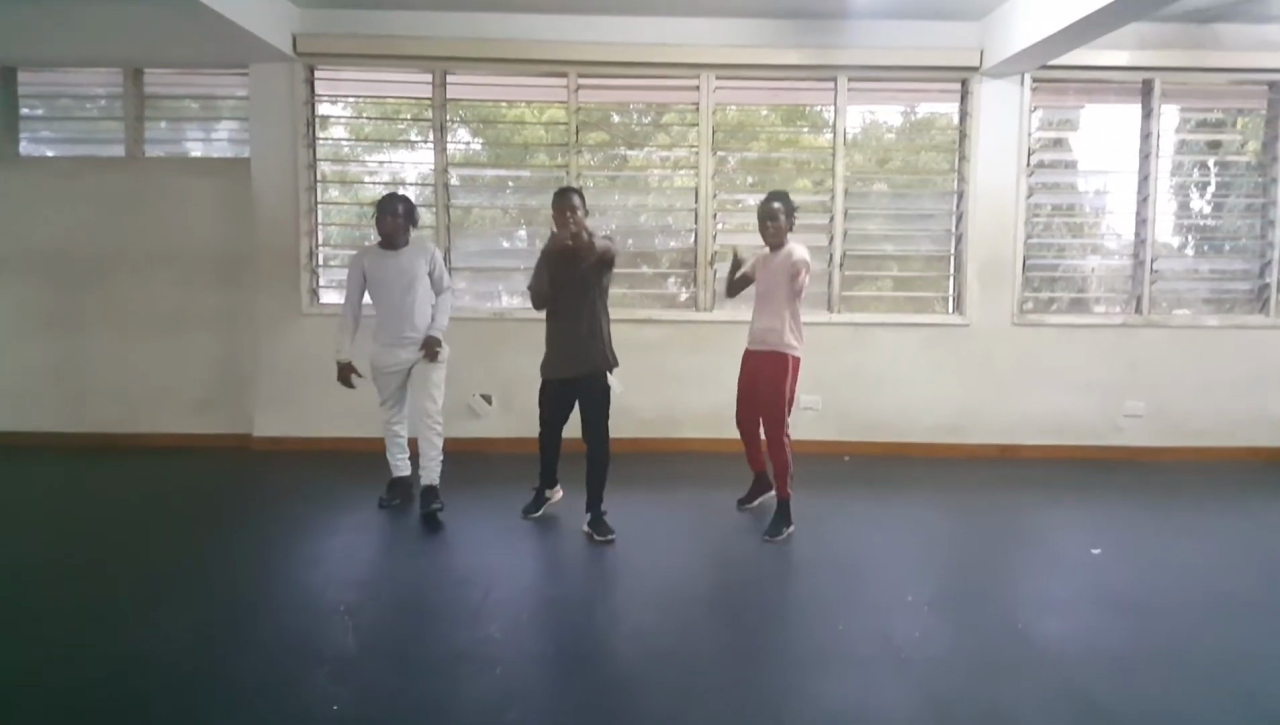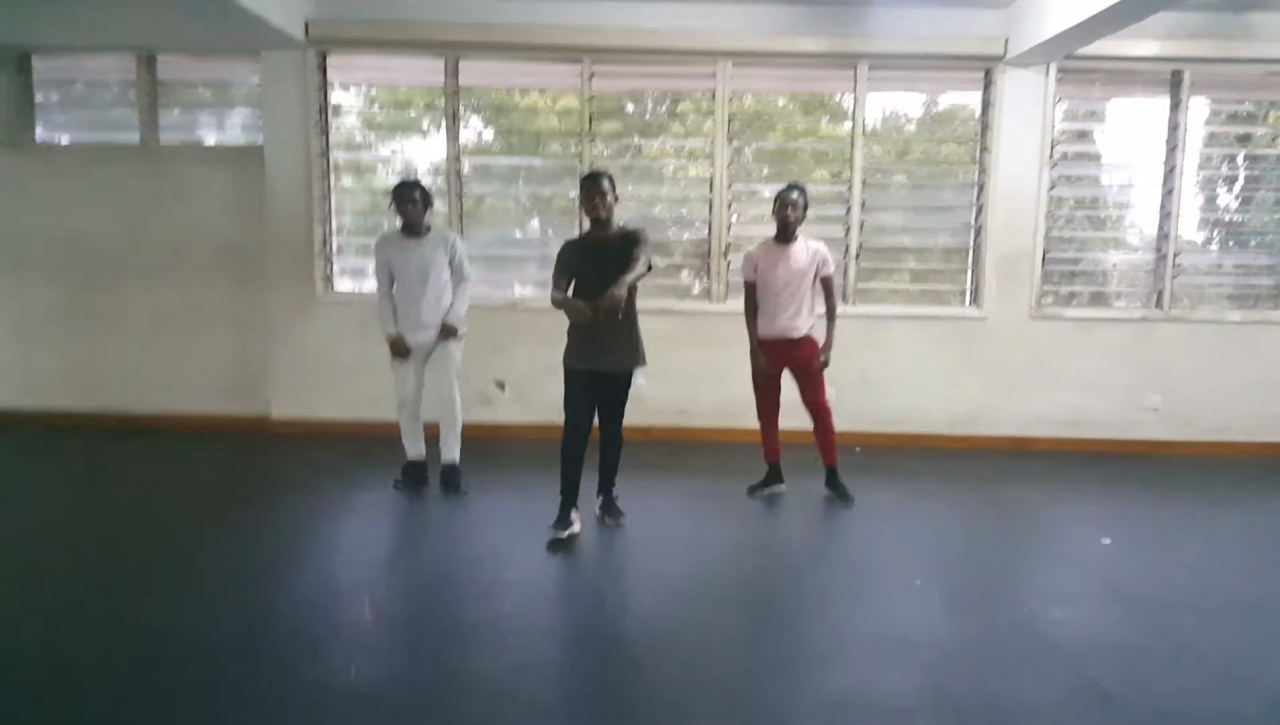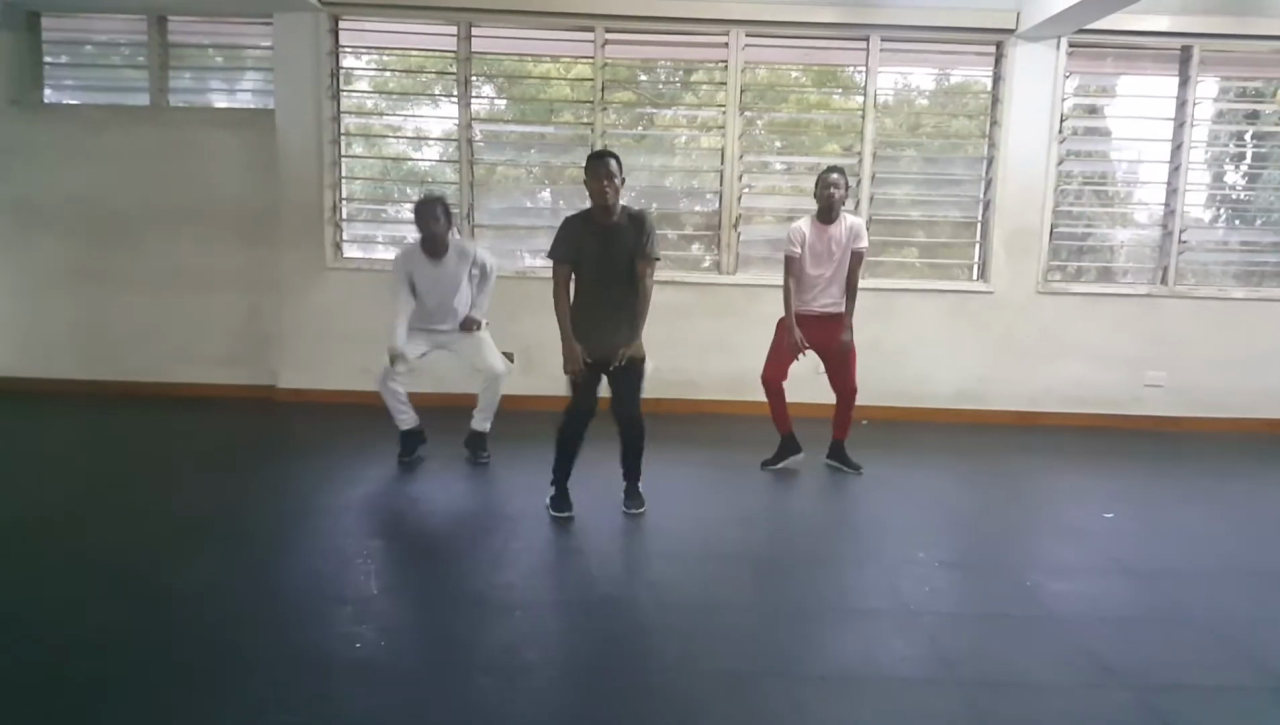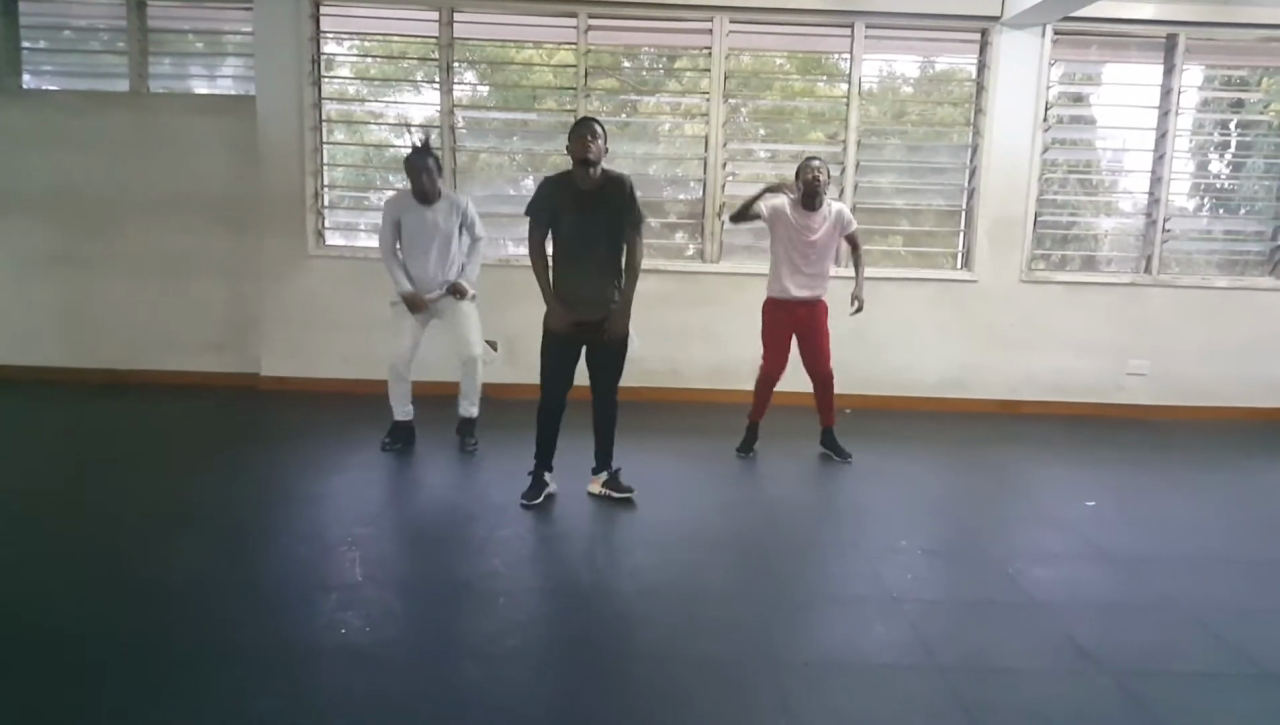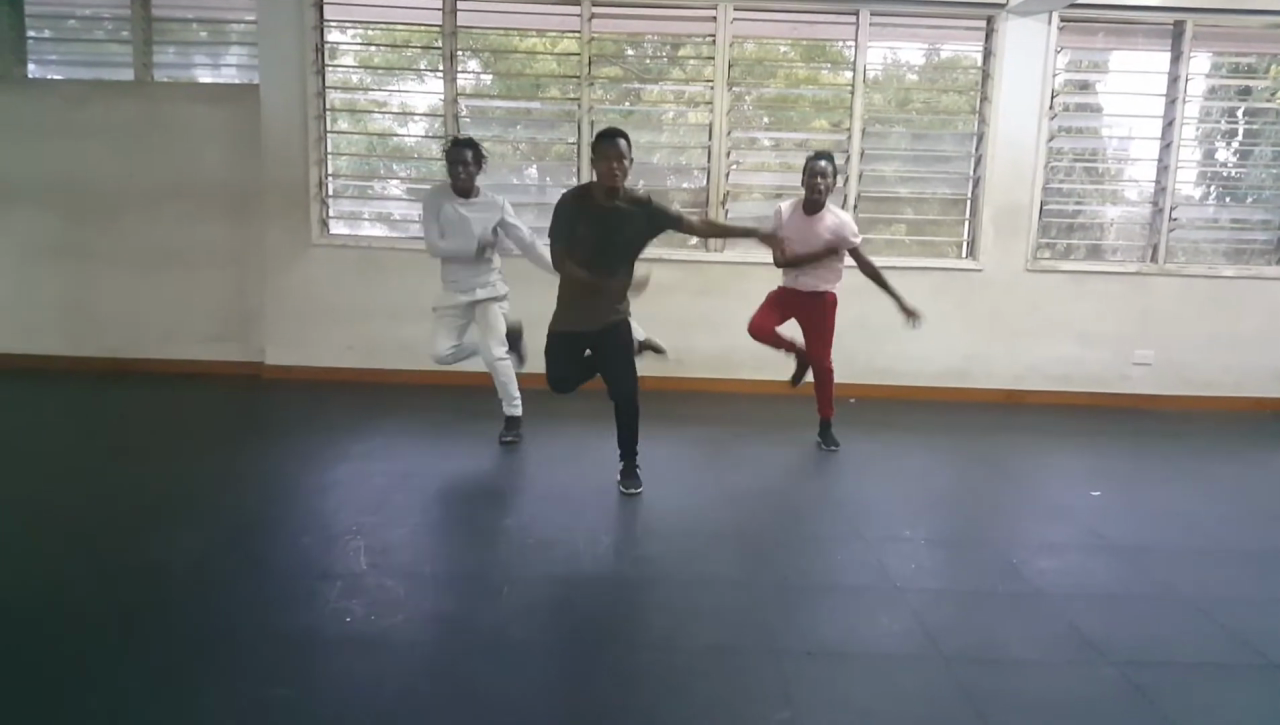
dt=0.5s
person 1, frame 1
left shoulder: (598, 249)
right shoulder: (551, 256)
left elbow: (608, 248)
right elbow: (538, 302)
left wrist: (591, 244)
right wrist: (546, 255)
left hip: (593, 359)
right hip: (557, 358)
left knee: (597, 437)
right knee: (549, 427)
left ankle: (594, 513)
right ankle: (548, 487)
person 1, frame 2
left shoulder: (631, 239)
right shoulder: (573, 249)
left elbow: (640, 263)
right elbow: (557, 293)
left wrist: (623, 285)
right wrist: (569, 304)
left hip: (620, 352)
right hip: (581, 353)
left knee: (612, 428)
right knee: (575, 429)
left ankle: (606, 495)
right ankle: (568, 510)
person 1, frame 3
left shoulder: (639, 223)
right shoulder: (572, 228)
left elbow: (645, 281)
right elbow: (561, 287)
left wrist: (636, 337)
right wrist: (569, 341)
left hip: (625, 339)
right hip: (585, 339)
left knee: (627, 411)
right knee: (582, 410)
left ankle: (631, 487)
right ankle: (560, 488)
person 1, frame 4
left shoulder: (620, 187)
right shoulder: (551, 189)
left elbow: (634, 249)
right elbow: (536, 246)
left wrist: (625, 305)
right wrist: (551, 303)
left hip: (608, 312)
right hip: (564, 313)
left knee: (606, 394)
right knee: (552, 393)
left ankle: (603, 473)
right ankle: (542, 474)
person 1, frame 5
left shoulder: (642, 207)
right shoulder: (571, 202)
left elbow: (696, 226)
right elbow: (561, 260)
left wrist: (757, 233)
right wrist: (600, 283)
left hip: (611, 316)
right hip: (572, 314)
left knee: (623, 393)
right knee: (561, 382)
left ankle: (629, 465)
right ankle: (629, 353)
person 2, frame 1
left shoulder: (796, 253)
right shoulder: (760, 260)
left elbow: (800, 274)
right elbow: (732, 291)
left wrist: (797, 273)
right wrist: (734, 269)
left hip: (782, 353)
right hip: (754, 351)
left knee: (776, 428)
right knee: (745, 420)
left ankle: (784, 510)
right ankle: (762, 481)
person 2, frame 2
left shoulder: (817, 251)
right shoulder: (756, 255)
left elbow: (830, 301)
right elbow: (751, 307)
left wrist: (828, 345)
right wrist: (754, 350)
left hip: (803, 342)
right hip: (767, 344)
left knee: (820, 409)
right knee: (767, 412)
left ankle: (833, 477)
right ankle: (773, 474)
person 2, frame 3
left shoulder: (855, 227)
right shoulder: (800, 229)
left elbow: (851, 280)
right elbow: (788, 281)
left wrist: (847, 327)
right wrist: (791, 327)
left hip: (833, 319)
right hip: (799, 318)
left knee: (846, 388)
right knee: (770, 378)
left ankle: (836, 450)
right ankle: (789, 444)
person 2, frame 4
left shoulder: (839, 212)
right shoulder: (780, 207)
left elbow: (856, 248)
right elbow: (736, 219)
left wrist: (859, 286)
right wrist: (766, 190)
left hip: (813, 306)
right hip: (778, 305)
left knee: (822, 372)
right knee: (771, 370)
left ankle: (828, 436)
right ankle: (752, 431)
person 2, frame 5
left shoulder: (840, 221)
right shoulder: (785, 211)
left elbow: (866, 265)
right elbow: (780, 259)
left wrist: (900, 301)
right wrist: (824, 252)
left hip: (821, 297)
right hip: (789, 291)
left knee: (824, 364)
right knee: (758, 327)
left ankle: (826, 428)
right ankle: (803, 354)
person 3, frame 1
left shoulder: (428, 252)
right shoulder: (363, 260)
left elbow: (445, 293)
right elbow: (352, 308)
left wrist: (437, 333)
right wrist: (343, 356)
left hip: (426, 347)
right hip: (387, 351)
left knee: (429, 413)
right knee: (393, 416)
left ankle: (430, 486)
right ankle: (401, 479)
person 3, frame 2
left shoulder: (448, 240)
right shoulder: (386, 245)
left elbow: (464, 281)
right elbow: (384, 292)
left wrist: (454, 320)
right wrist: (392, 334)
left hip: (443, 333)
right hip: (407, 336)
left knee: (448, 397)
right knee: (406, 401)
left ankle: (450, 464)
right ankle: (415, 462)
person 3, frame 3
left shoulder: (468, 252)
right shoulder: (406, 260)
left elbow: (489, 270)
right elbow: (402, 308)
left wrist: (477, 312)
right wrist: (396, 349)
left hip: (462, 325)
right hip: (422, 328)
left knee: (496, 369)
right knee: (388, 377)
left ankle: (478, 434)
right ankle: (410, 431)
person 3, frame 4
left shoulder: (459, 204)
right shoulder: (395, 205)
left elbow: (477, 240)
right elbow: (388, 252)
left wrist: (466, 279)
right wrist: (406, 290)
left hip: (452, 292)
right hip: (413, 293)
left knee: (472, 351)
right knee: (399, 358)
left ankle: (468, 421)
right ankle: (402, 424)
person 3, frame 5
left shoulder: (495, 204)
right shoulder: (435, 198)
left elbow: (526, 241)
right elbow: (434, 244)
right wrist: (475, 248)
left hip: (487, 291)
right hip: (454, 294)
left knee: (495, 356)
right knee: (442, 352)
left ankle: (513, 417)
right ankle: (507, 338)
